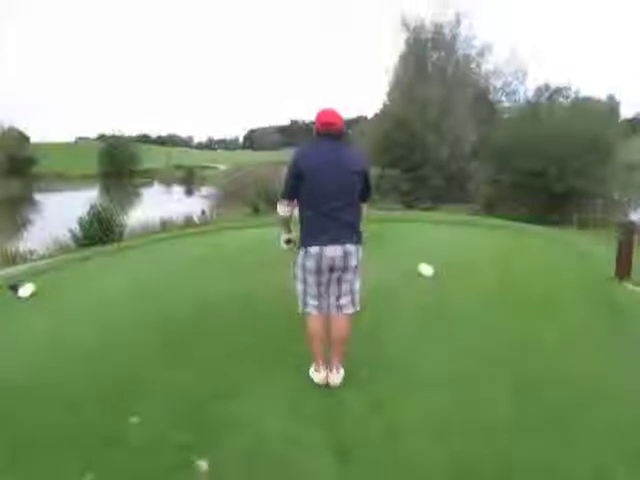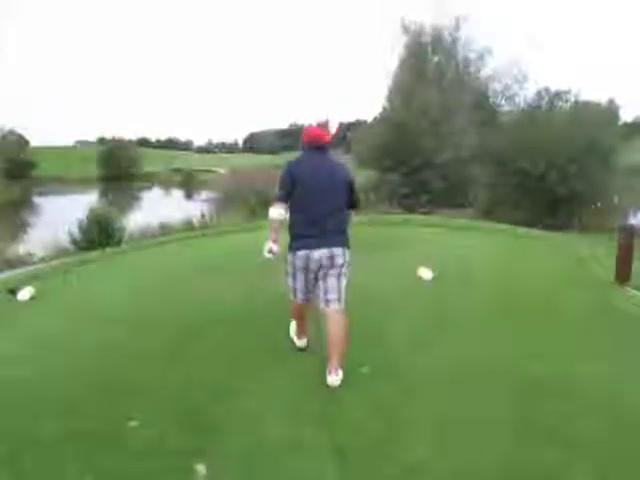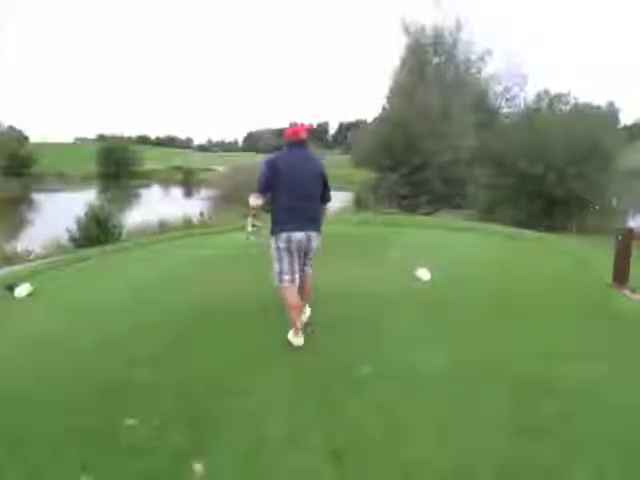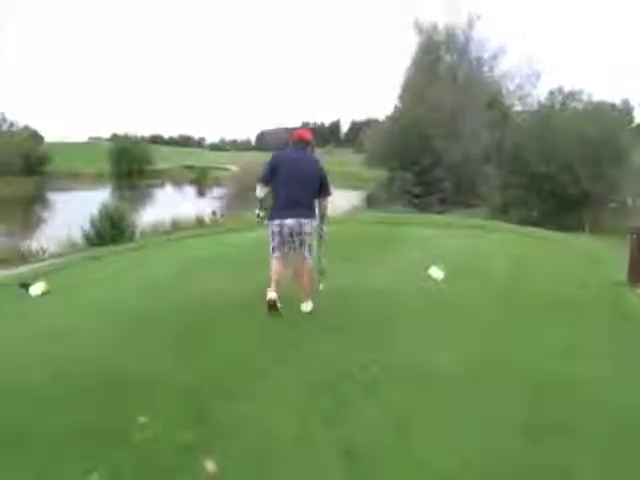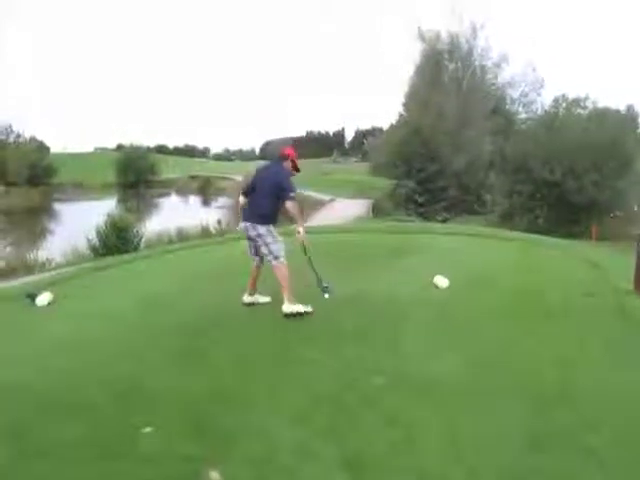
dt=0.5s
person 1, frame 1
left shoulder: (302, 156)
right shoulder: (358, 159)
left elbow: (286, 202)
left wrist: (286, 231)
left hip: (312, 244)
right hip: (348, 244)
left knee: (314, 308)
right knee: (342, 309)
left ankle: (318, 368)
right ankle: (336, 369)
person 1, frame 2
left shoulder: (293, 168)
right shoulder: (342, 170)
left elbow: (279, 206)
right elbow: (351, 208)
left wrist: (271, 239)
left hip: (303, 247)
right hip: (337, 247)
left knee: (301, 297)
right knee: (334, 307)
left ankle: (300, 335)
right ankle: (334, 369)
person 1, frame 3
left shoulder: (274, 162)
right shoulder: (317, 164)
left elbow: (259, 195)
right elbow: (324, 202)
left hip: (283, 231)
right hip: (311, 231)
left knee: (288, 282)
right knee: (306, 272)
left ankle: (297, 332)
right ankle: (304, 311)
person 1, frame 4
left shoulder: (278, 158)
right shoulder: (316, 164)
left elbow: (262, 186)
right elbow: (323, 197)
left wrist: (259, 208)
right wrist: (322, 220)
left hip: (279, 218)
right hip: (306, 218)
left knee: (277, 256)
right knee: (305, 258)
left ankle: (272, 291)
right ankle: (306, 301)
person 1, frame 5
left shoulder: (261, 171)
right shoulder: (283, 175)
left elbow: (243, 196)
right elbow: (290, 203)
left wrist: (243, 215)
right wrist: (299, 225)
left hip: (248, 222)
right hip: (262, 224)
left knee: (258, 260)
right knee: (278, 261)
left ankle: (250, 295)
right ankle: (289, 303)
